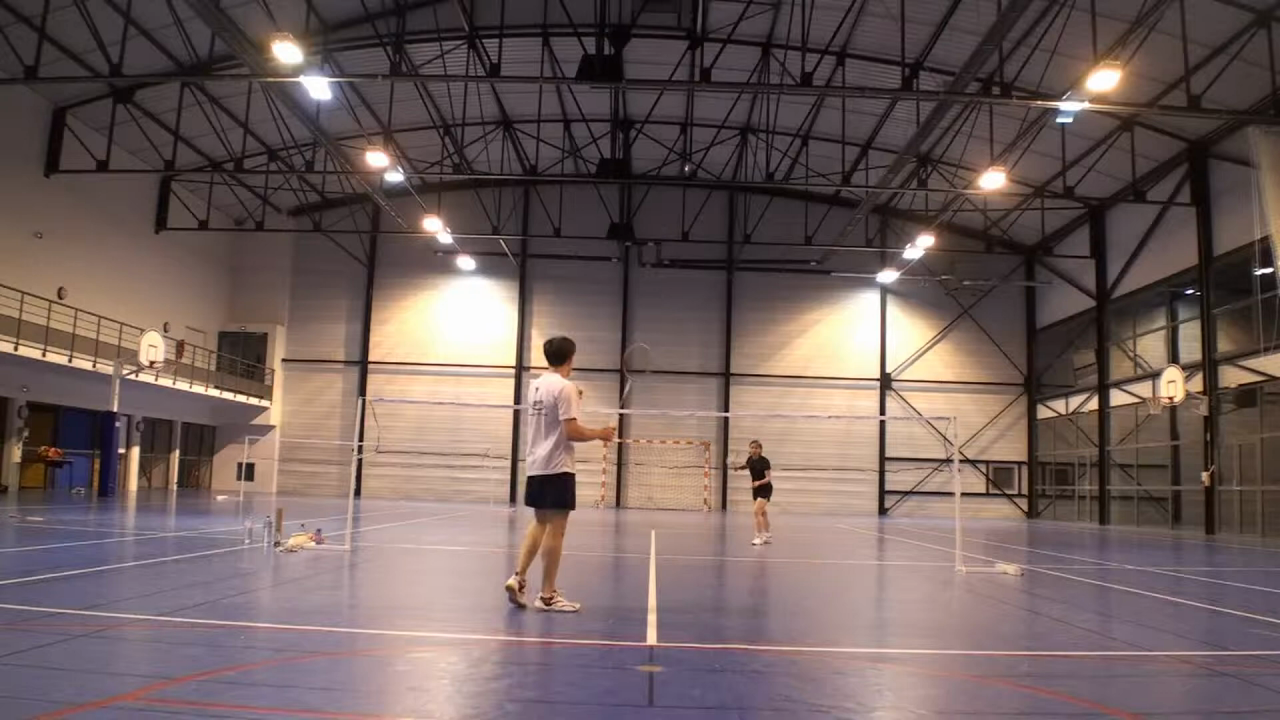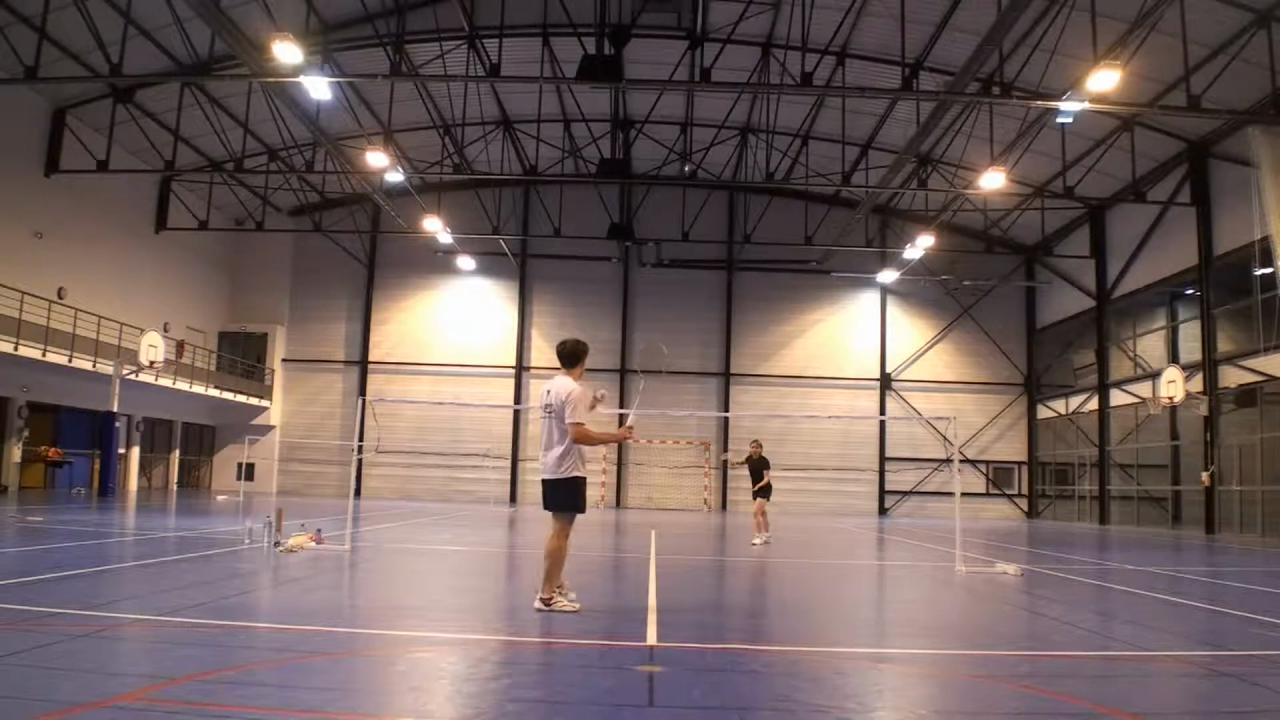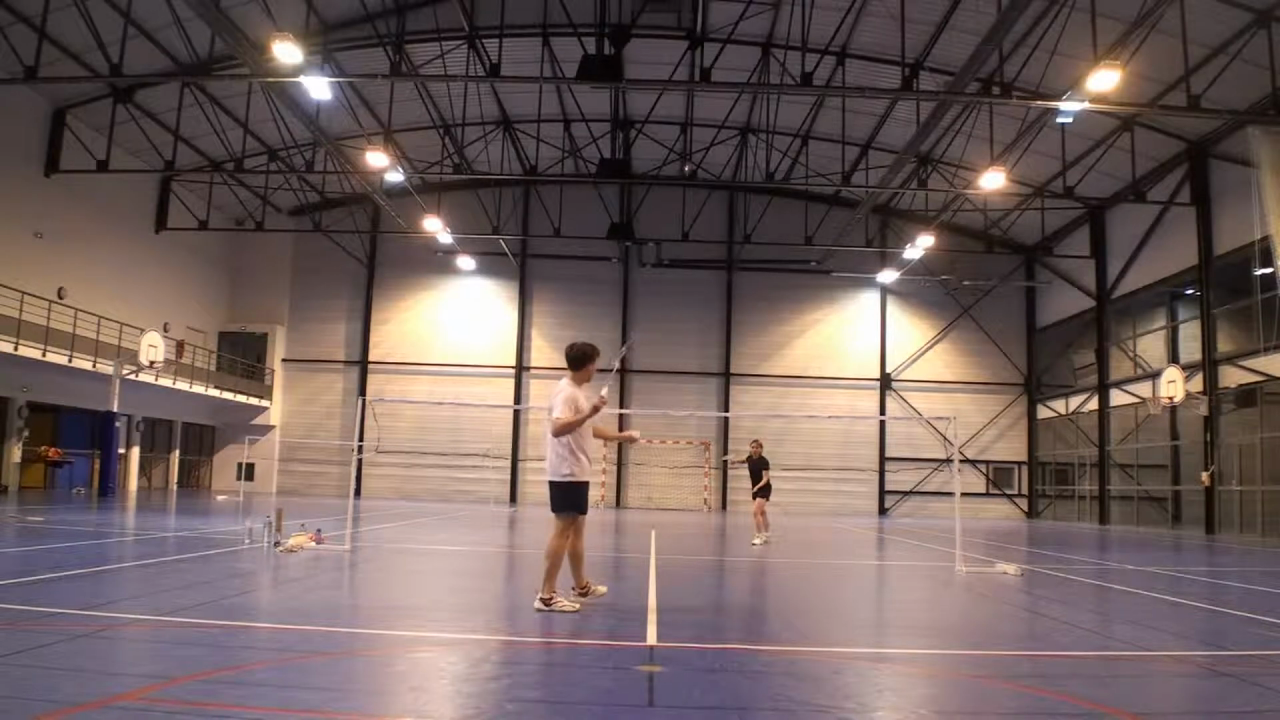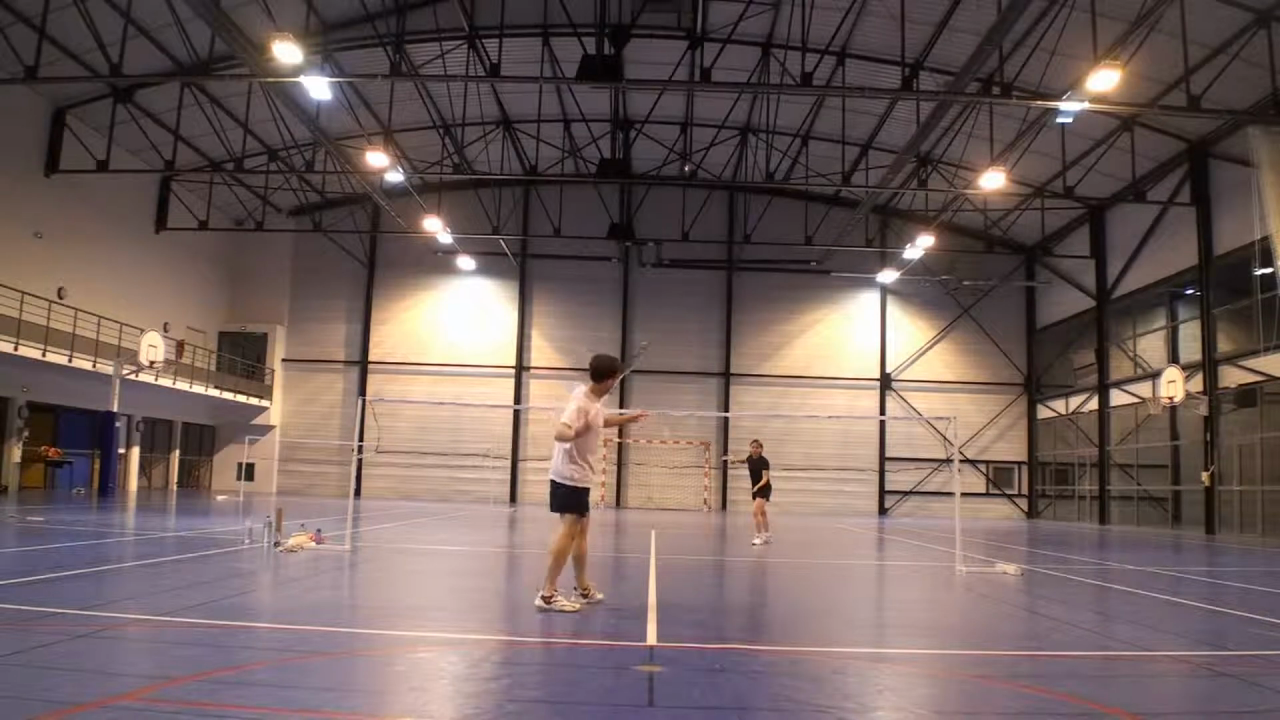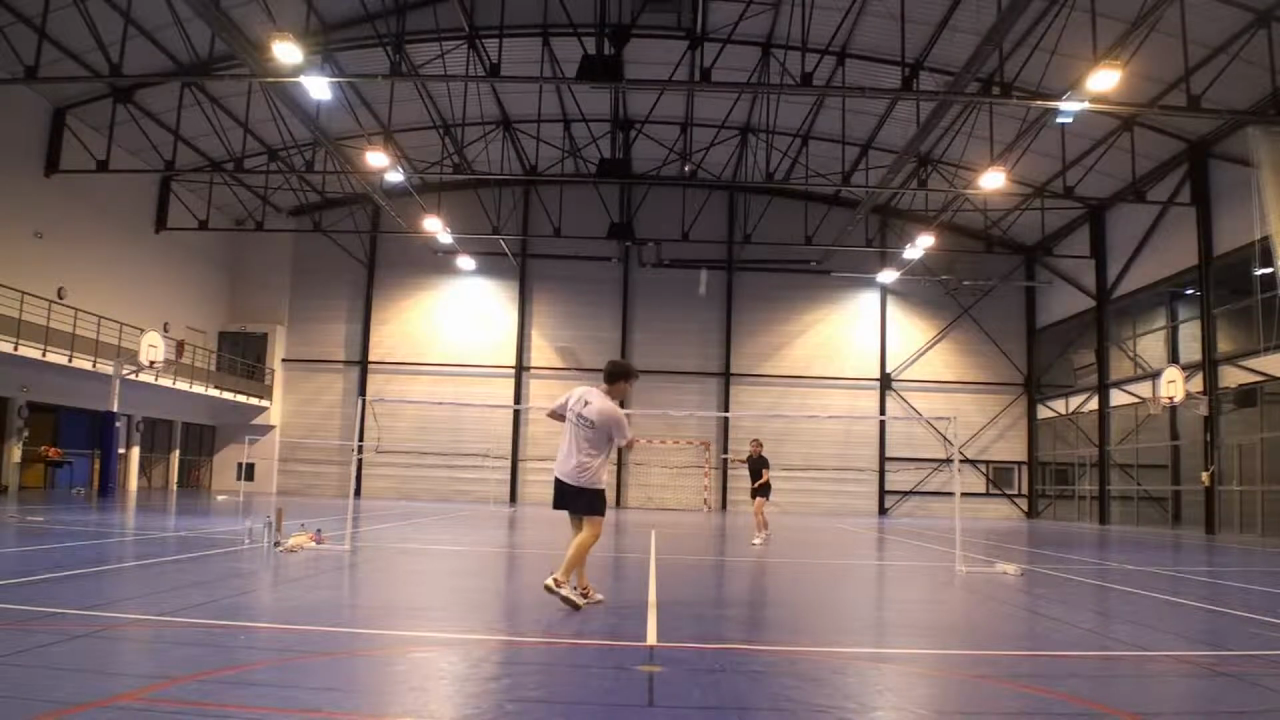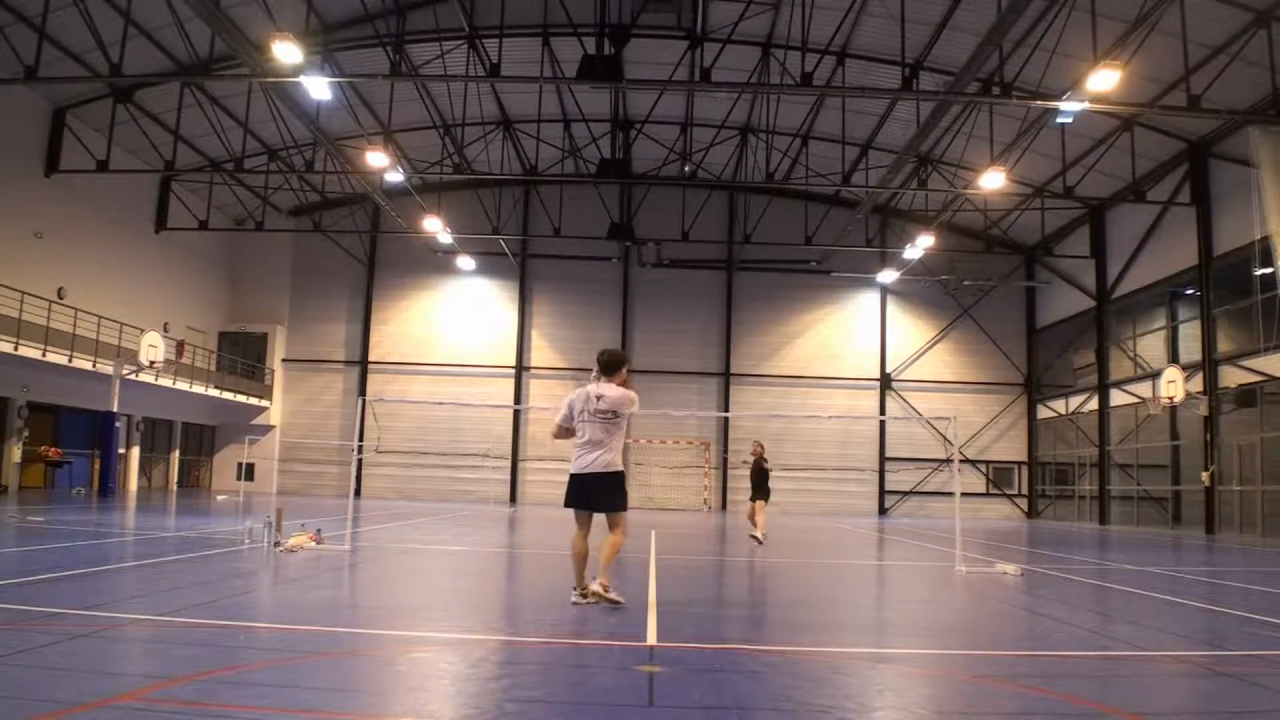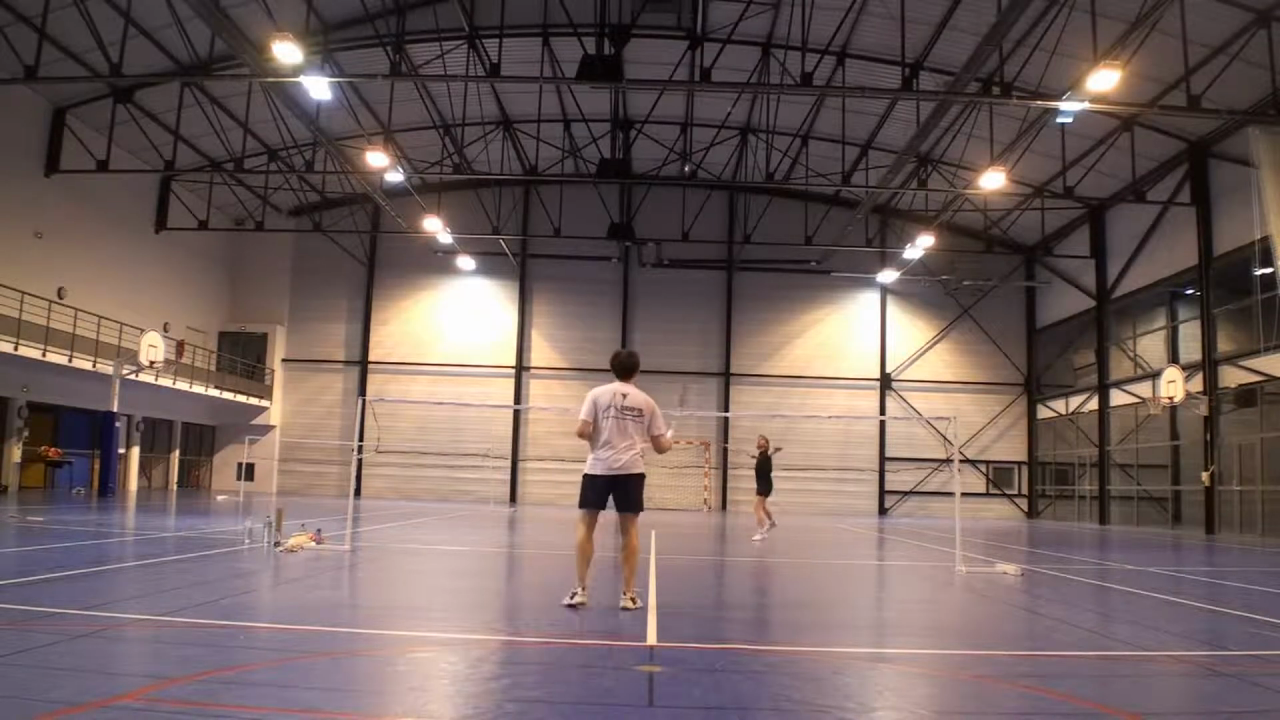
dt=0.4s
person 1, frame 1
left shoulder: (538, 385)
right shoulder: (564, 387)
right elbow: (571, 431)
right wrist: (599, 433)
left hip: (536, 466)
right hip: (557, 468)
left knee: (540, 524)
right knee: (555, 529)
left ankle: (518, 578)
right ankle: (547, 595)
person 1, frame 2
left shoulder: (550, 387)
right shoulder: (574, 390)
right elbow: (578, 435)
left wrist: (588, 405)
right wrist: (614, 436)
left hip: (552, 469)
right hip: (568, 471)
left knee: (561, 529)
right knee: (561, 530)
left ankle: (554, 585)
right ankle: (546, 595)
person 1, frame 3
left shoulder: (576, 391)
right shoulder: (566, 393)
left elbow: (585, 429)
right elbow: (557, 430)
left wrist: (618, 437)
right wrist: (588, 413)
left hip: (575, 473)
right hip: (568, 474)
left knee: (576, 529)
right knee: (563, 531)
left ankle: (581, 587)
right ankle: (546, 595)
person 1, frame 4
left shoulder: (590, 396)
right shoulder: (582, 403)
left elbow: (599, 421)
right elbow: (559, 433)
left wrist: (629, 418)
right wrist: (572, 433)
left hip: (574, 476)
right hip: (571, 477)
left knee: (579, 530)
right knee: (569, 531)
left ankle: (583, 589)
right ankle: (548, 594)
person 1, frame 5
left shoulder: (578, 393)
right shoulder: (613, 414)
left elbow: (552, 413)
right elbow: (627, 444)
right wrist: (629, 440)
left hip: (564, 474)
right hip: (588, 480)
left knee: (580, 529)
right knee: (590, 531)
left ankle: (582, 588)
right ankle: (560, 578)
person 1, frame 6
left shoulder: (577, 395)
right shoulder: (626, 397)
left elbow: (557, 433)
right wrist: (617, 383)
left hip: (580, 470)
right hip: (609, 470)
left knee: (582, 529)
right knee: (617, 529)
left ankle: (581, 589)
right ankle: (601, 581)
person 1, frame 7
left shoulder: (597, 394)
right shoulder: (647, 403)
left elbow: (581, 431)
right elbow: (660, 446)
right wrist: (667, 443)
left hip: (599, 469)
right hip: (631, 471)
left knee: (586, 527)
right knee: (629, 532)
left ankle: (581, 588)
right ankle: (628, 594)
